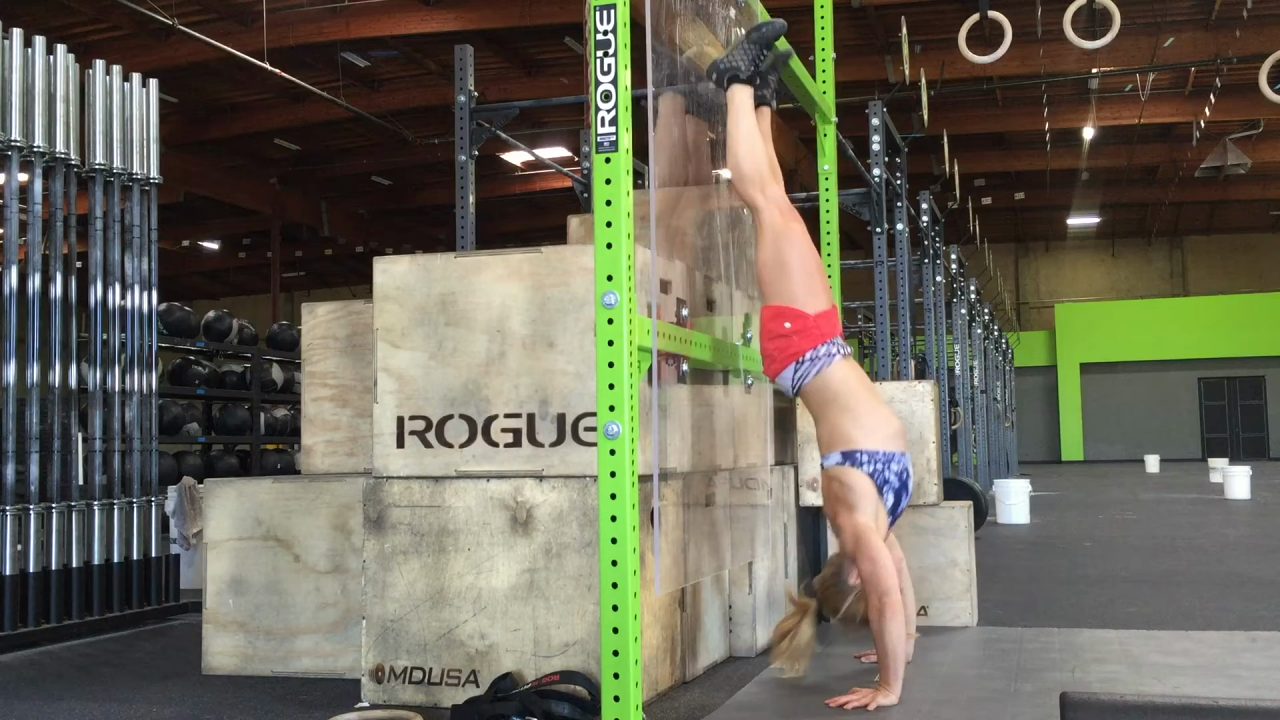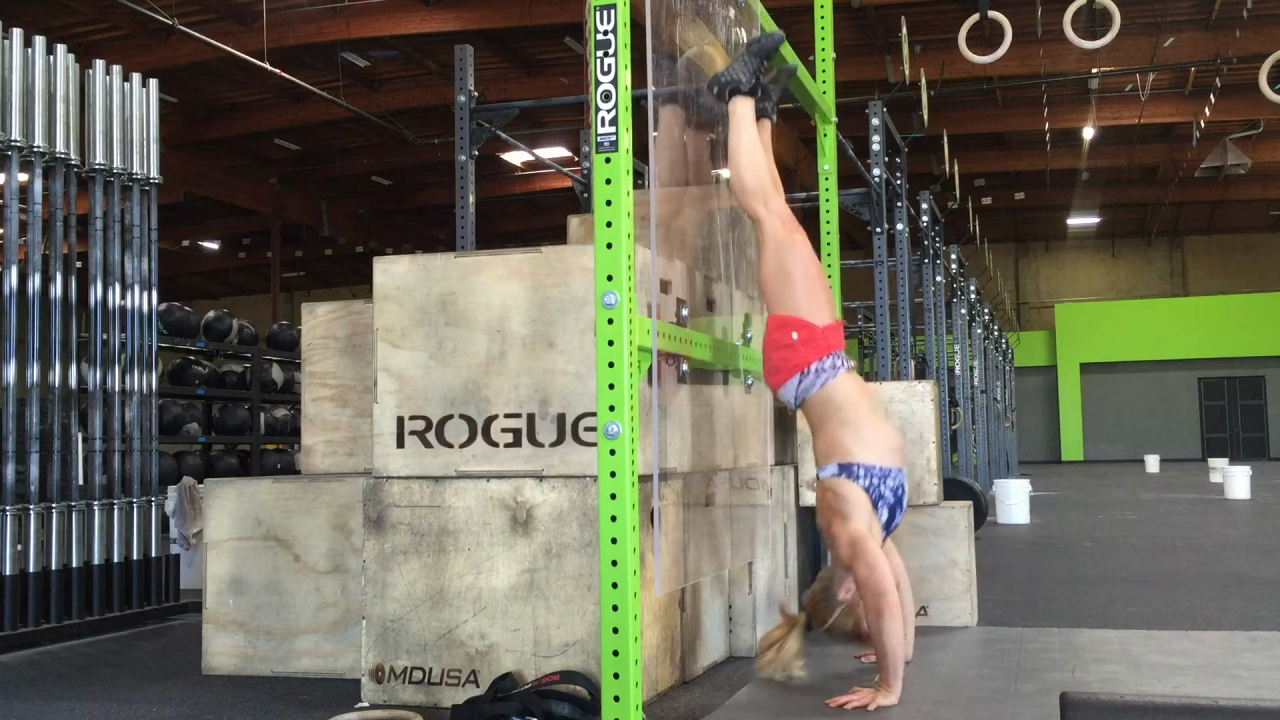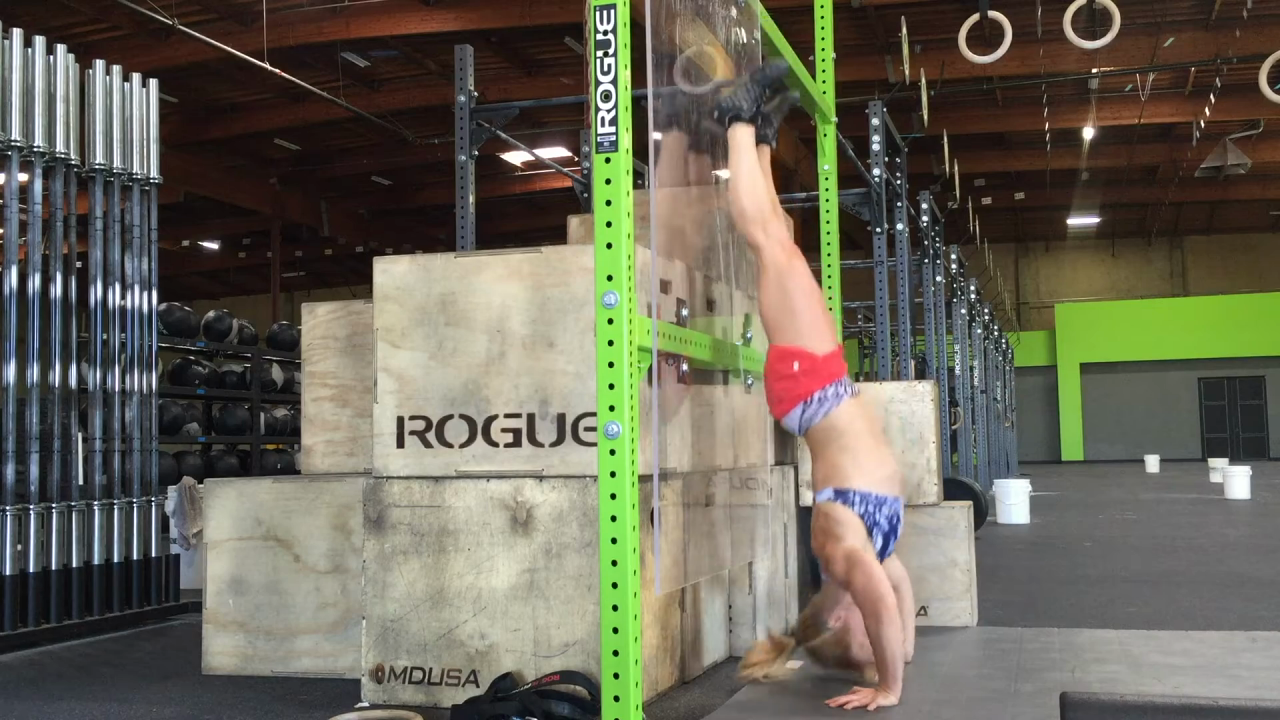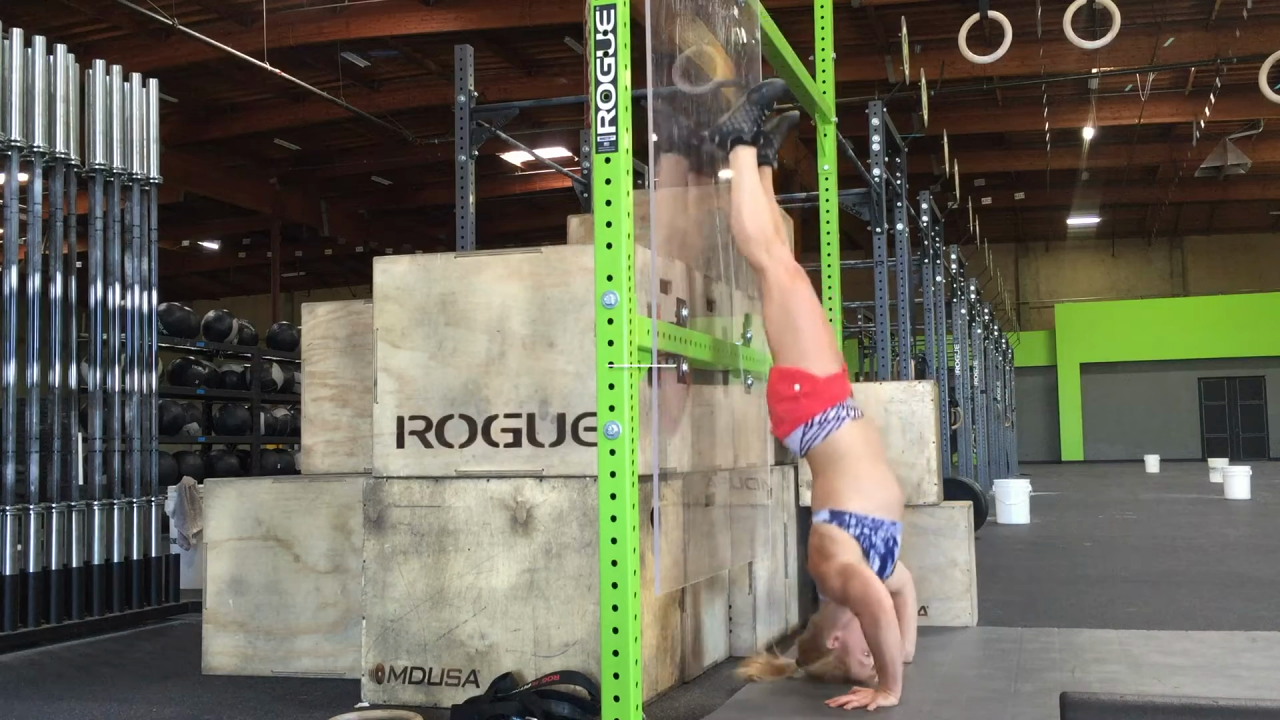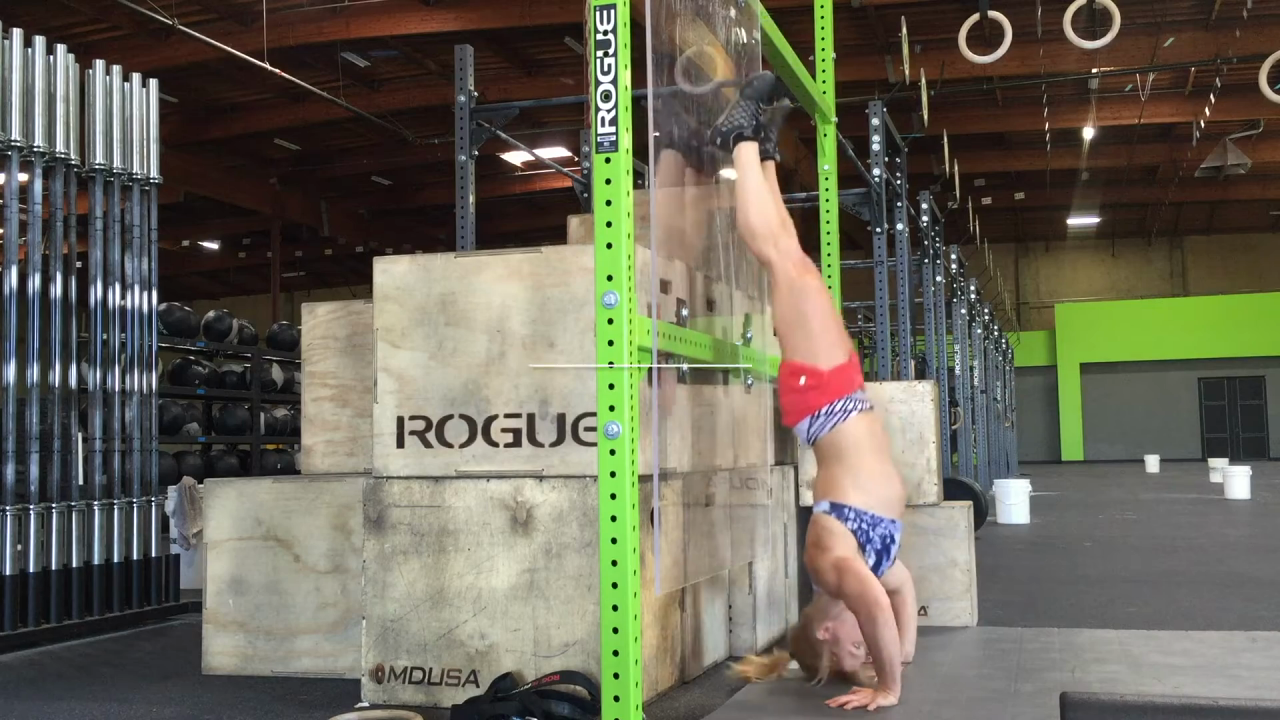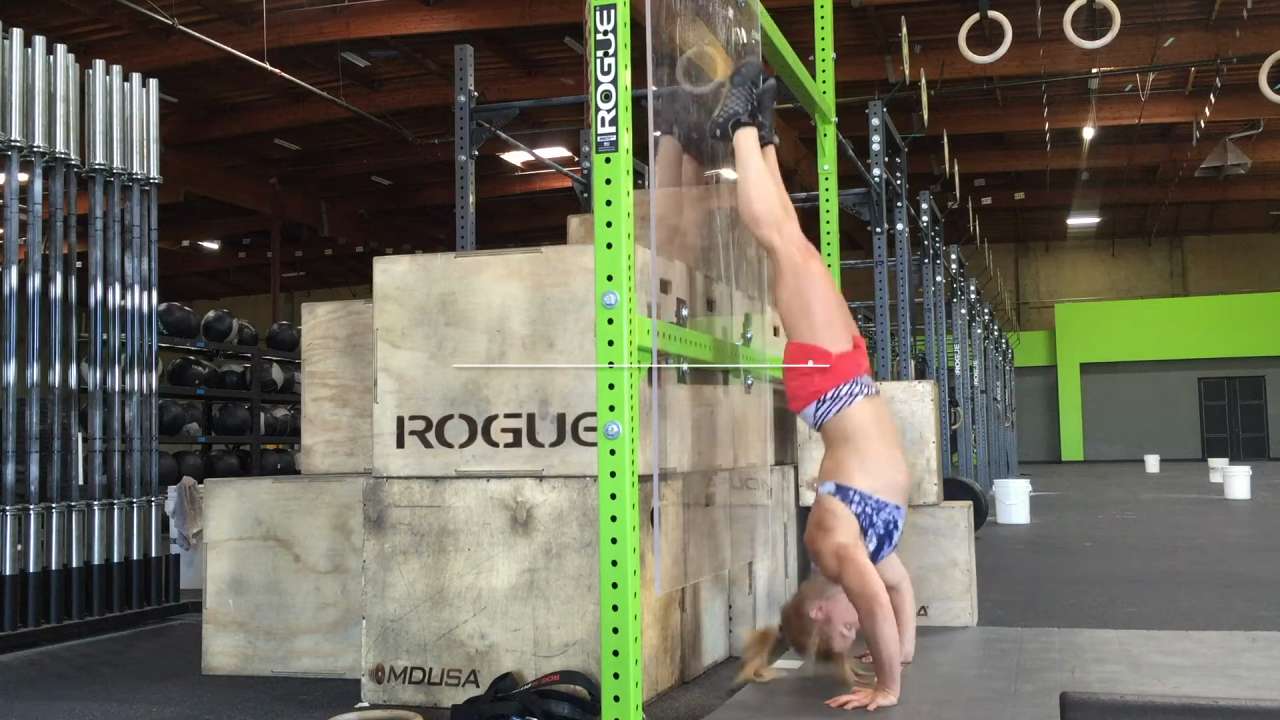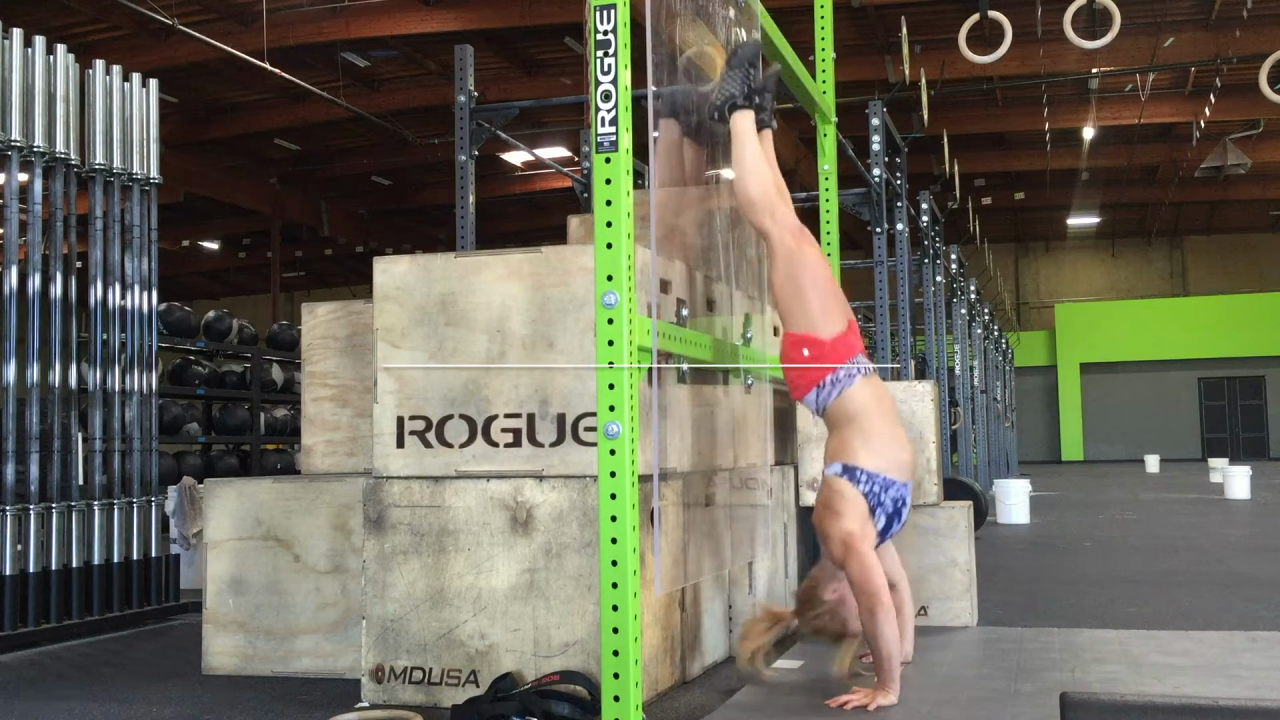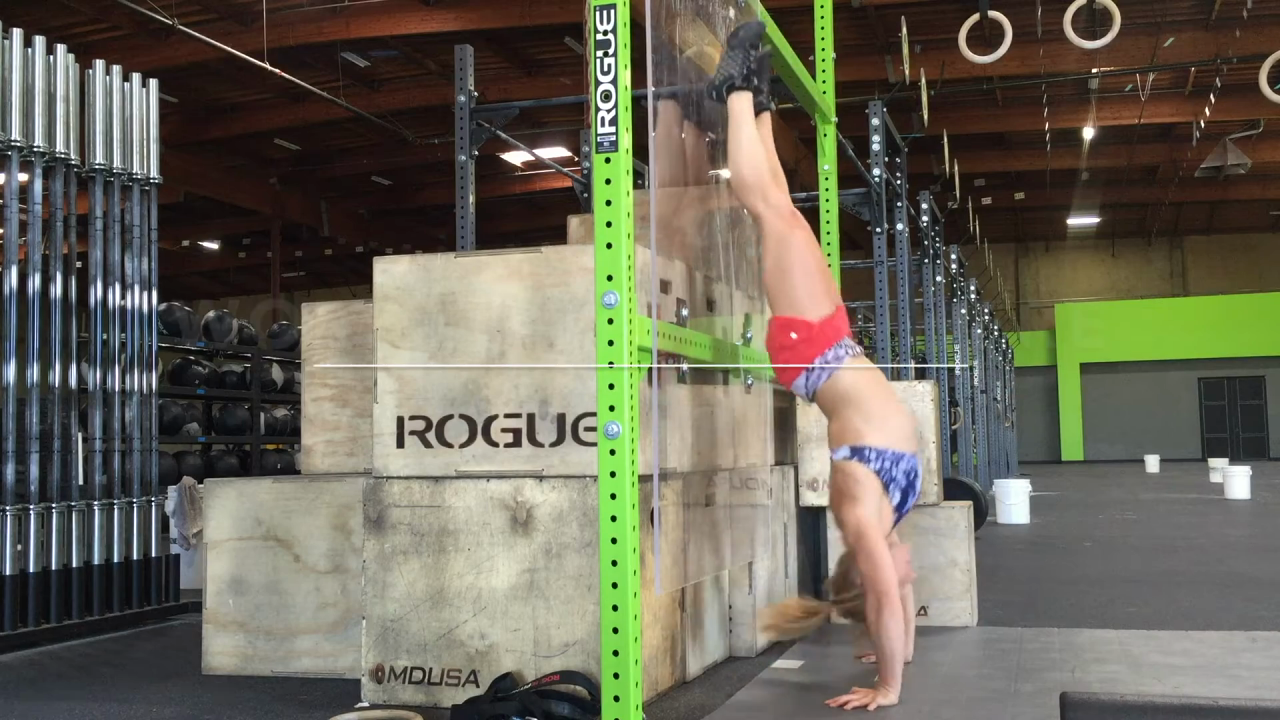
dt=0.1s
person 1, frame 1
left shoulder: (863, 512)
right shoulder: (857, 512)
left wrist: (896, 663)
right wrist: (889, 686)
left hip: (813, 347)
right hip: (805, 347)
left knee: (772, 204)
right knee: (768, 202)
left ankle: (755, 91)
right ankle: (741, 79)
person 1, frame 2
left shoulder: (858, 522)
right shoulder: (852, 521)
left wrist: (895, 669)
right wrist: (889, 687)
left hip: (814, 360)
right hip: (808, 359)
left knee: (773, 216)
right knee: (770, 214)
left ankle: (755, 102)
right ankle: (743, 92)
person 1, frame 3
right shoulder: (842, 544)
left wrist: (893, 671)
right wrist: (889, 686)
left hip: (817, 381)
right hip: (810, 380)
left knee: (774, 242)
right knee: (769, 239)
left ankle: (756, 131)
right ankle: (744, 119)
person 1, frame 4
right shoulder: (837, 560)
left wrist: (895, 673)
left hip: (820, 402)
right hip: (814, 402)
left knee: (774, 260)
right knee: (772, 259)
left ankle: (758, 150)
right ankle: (744, 140)
person 1, frame 5
right shoulder: (834, 556)
left wrist: (897, 664)
left hip: (833, 392)
right hip: (825, 394)
left knee: (785, 256)
right knee: (782, 256)
left ankle: (759, 143)
right ankle: (747, 137)
person 1, frame 6
right shoulder: (836, 541)
left wrist: (897, 664)
right wrist: (887, 686)
left hip: (836, 377)
right hip: (830, 376)
left knee: (788, 245)
right knee: (785, 242)
right ankle: (745, 124)
person 1, frame 7
left shoulder: (858, 519)
right shoulder: (846, 519)
left wrist: (897, 660)
right wrist: (887, 688)
left hip: (836, 363)
right hip: (827, 361)
left knee: (781, 224)
right knee: (777, 224)
left ankle: (755, 112)
right ankle: (742, 107)
person 1, frame 8
left shoulder: (869, 504)
right shoulder: (862, 503)
right wrist: (888, 686)
left hip: (823, 348)
right hip: (815, 347)
left knee: (777, 210)
right knee: (772, 208)
left ankle: (752, 96)
right ankle: (739, 89)
